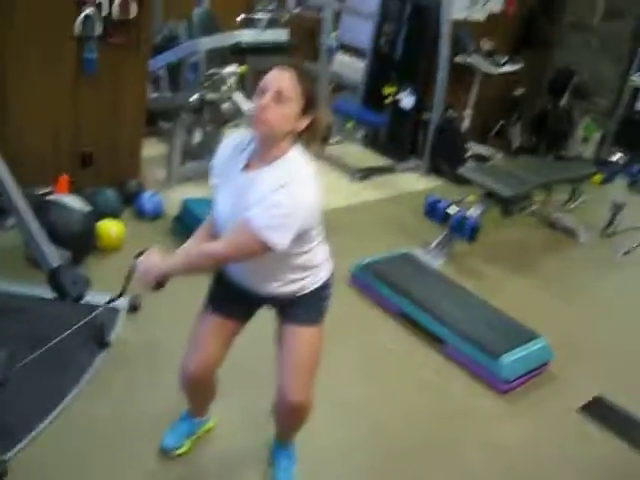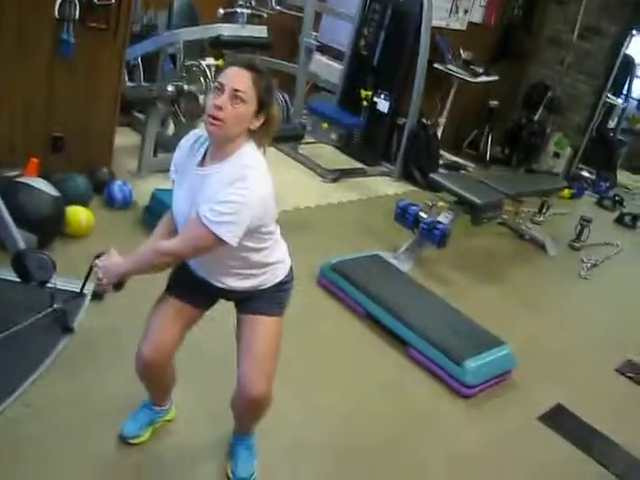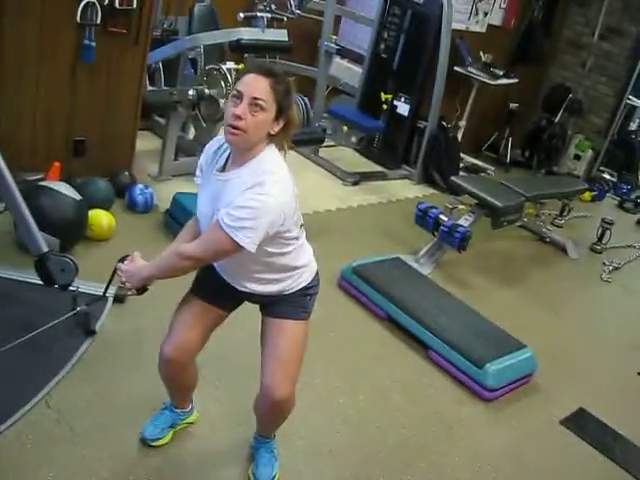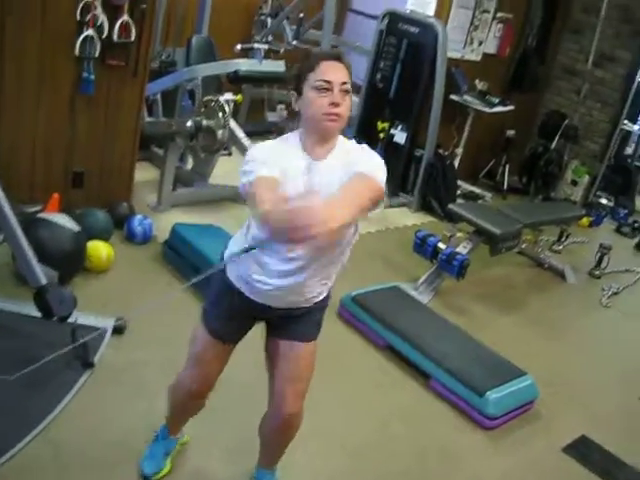
dt=0.5s
person 1, frame 1
left shoulder: (295, 189)
right shoulder: (233, 147)
left elbow: (223, 252)
right elbow: (217, 223)
left wrist: (163, 265)
right wrist: (170, 260)
left hip: (300, 289)
right hip: (241, 277)
left knee: (294, 400)
right knee: (195, 371)
left ankle: (283, 444)
right ankle: (198, 417)
person 1, frame 2
left shoulder: (247, 186)
right shoulder: (193, 143)
left elbow: (177, 249)
right elbow: (175, 217)
left wrist: (123, 267)
right wrist: (128, 261)
left hip: (260, 282)
right hip: (202, 267)
left knee: (254, 390)
right knee: (149, 356)
left ankle: (243, 436)
right ankle: (160, 406)
person 1, frame 3
left shoulder: (268, 191)
right shoulder: (216, 150)
left elbow: (197, 253)
right elbow: (200, 223)
left wrist: (145, 272)
right wrist: (150, 264)
left hip: (287, 286)
right hip: (227, 269)
left knee: (277, 393)
right knee: (173, 354)
left ankle: (264, 439)
right ankle: (181, 408)
person 1, frame 4
left shoulder: (364, 161)
right shoulder: (267, 154)
left elbow: (357, 201)
right elbow: (269, 209)
left wrist: (327, 220)
right wrist: (293, 220)
left hip: (303, 301)
right hip: (243, 284)
left knee: (287, 410)
right knee: (194, 382)
right ankle: (170, 433)
